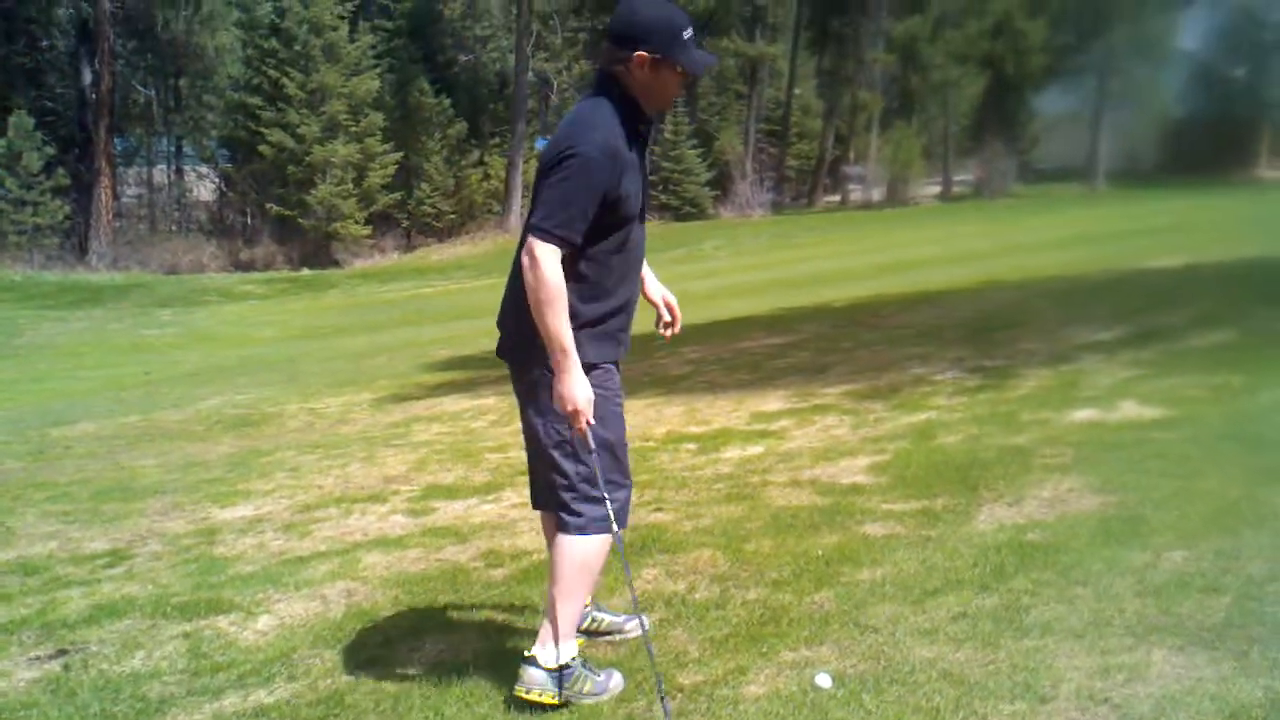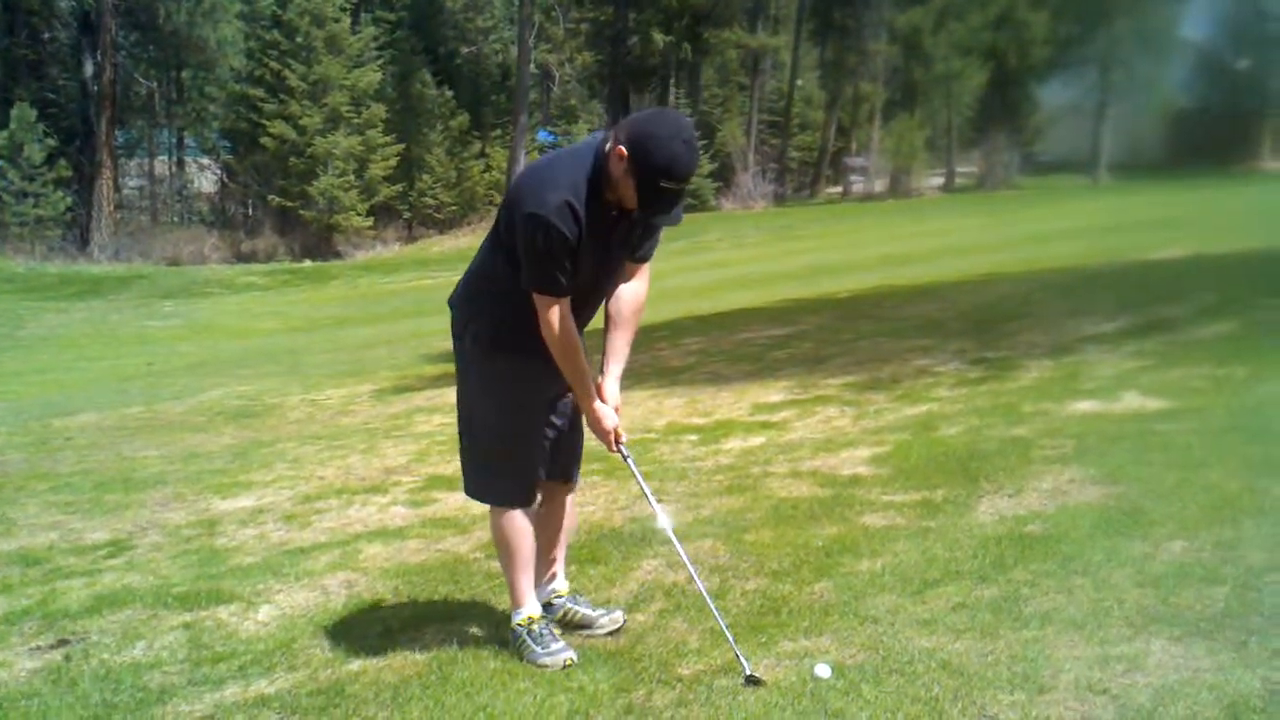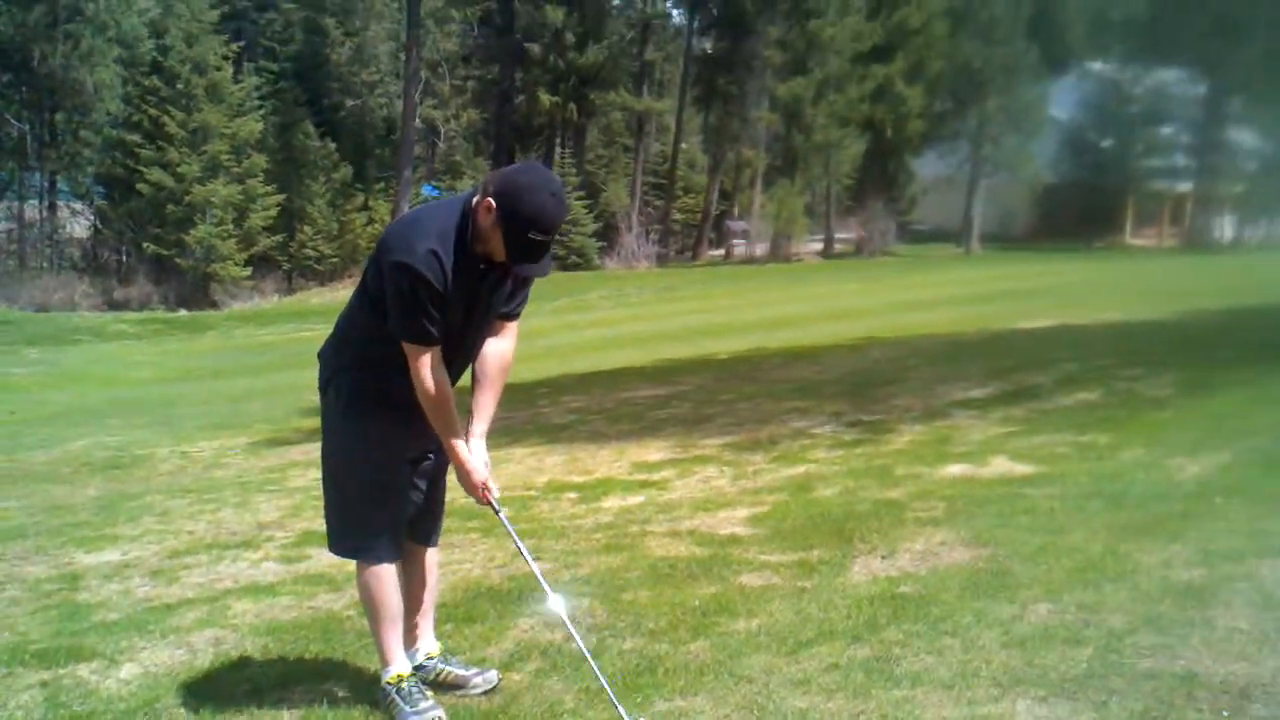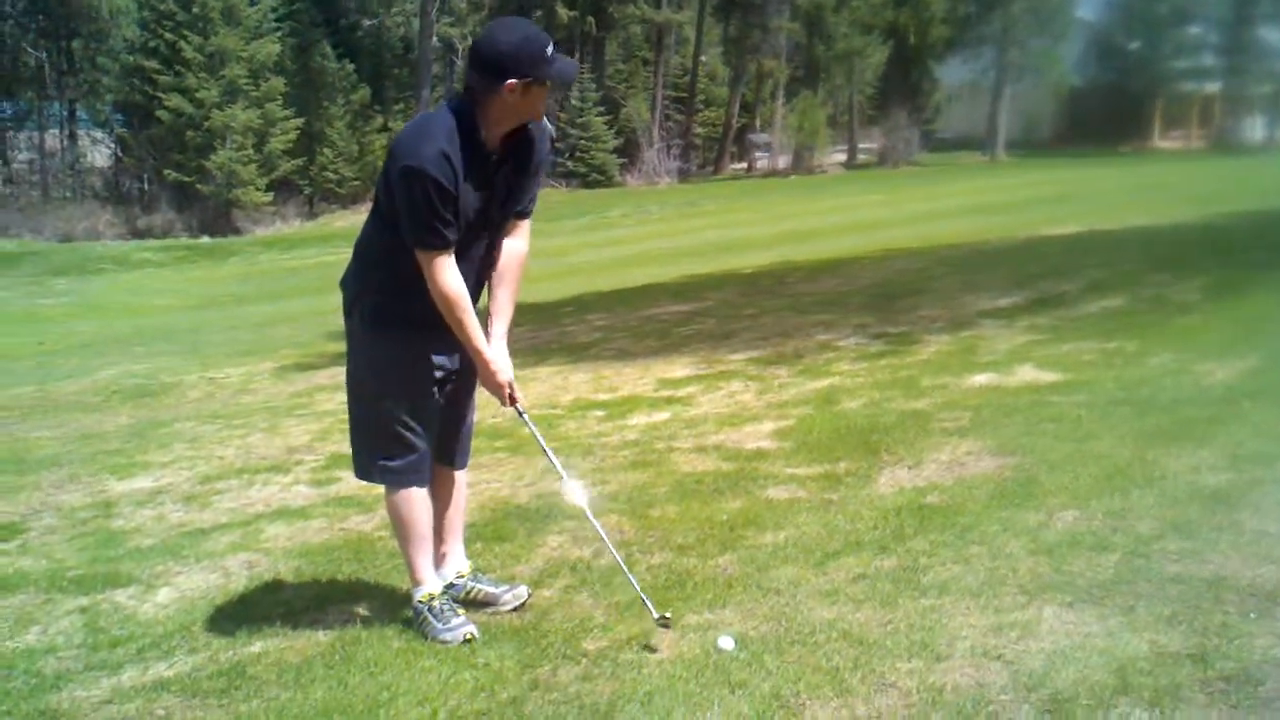
dt=1s
person 1, frame 1
left shoulder: (623, 127)
right shoulder: (594, 145)
right elbow: (539, 258)
left wrist: (648, 280)
right wrist: (568, 371)
left hip: (590, 339)
right hip: (560, 346)
left knee: (570, 484)
right knee: (594, 497)
left ankle: (571, 607)
right ankle: (550, 662)
person 1, frame 2
left shoulder: (649, 184)
right shoulder: (551, 201)
left elbow: (633, 277)
right elbow: (552, 314)
left wrist: (612, 377)
right wrist: (589, 401)
left hip: (557, 336)
right hip: (497, 337)
left knee: (559, 468)
right knee: (512, 478)
left ankle: (551, 592)
right ankle: (525, 616)
person 1, frame 3
left shoulder: (518, 241)
right shoulder: (420, 250)
left elbow: (500, 334)
right elbow: (423, 365)
left wrist: (477, 434)
right wrist: (459, 454)
left hip: (426, 396)
right hip: (366, 395)
left knee: (422, 525)
right knee: (379, 534)
left ankle: (423, 652)
right ankle: (396, 673)
person 1, frame 4
left shoulder: (530, 141)
right shoulder: (426, 154)
left elbow: (513, 237)
right elbow: (437, 270)
left wrist: (498, 339)
right wrist: (484, 357)
left hip: (454, 317)
right hip: (392, 319)
left knee: (450, 450)
right knee: (407, 456)
left ankle: (453, 572)
right ankle: (426, 593)
